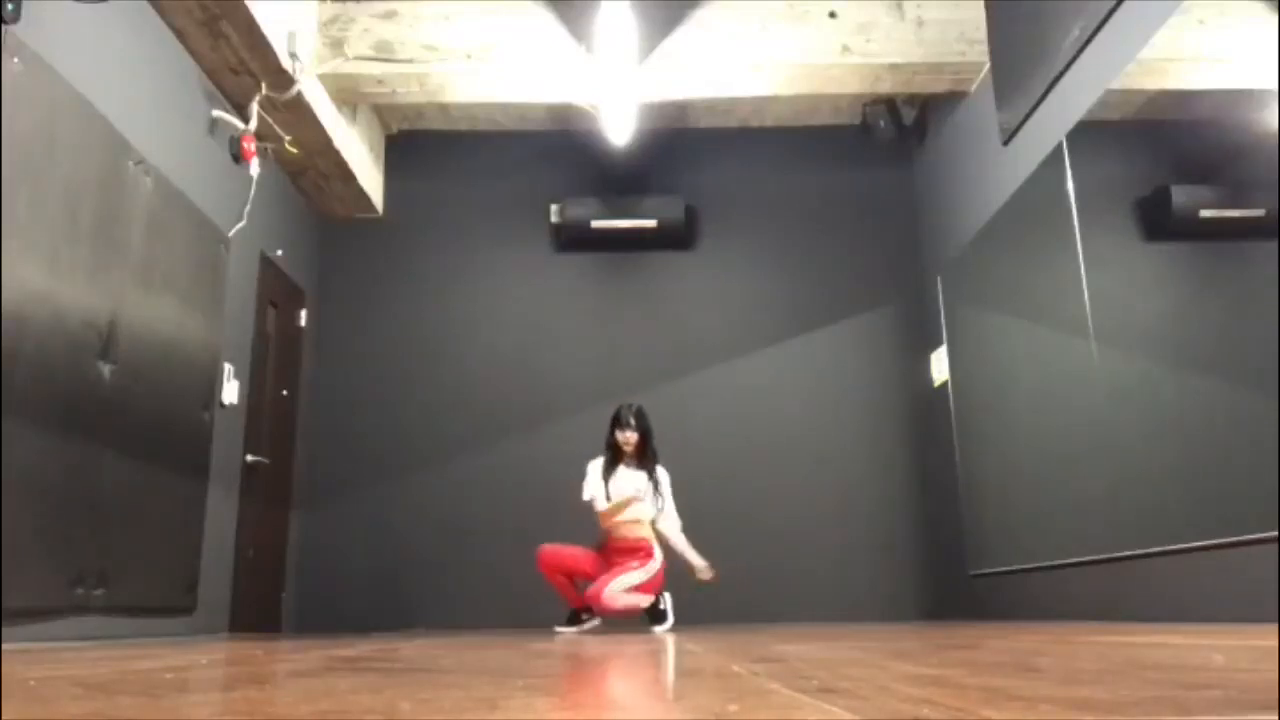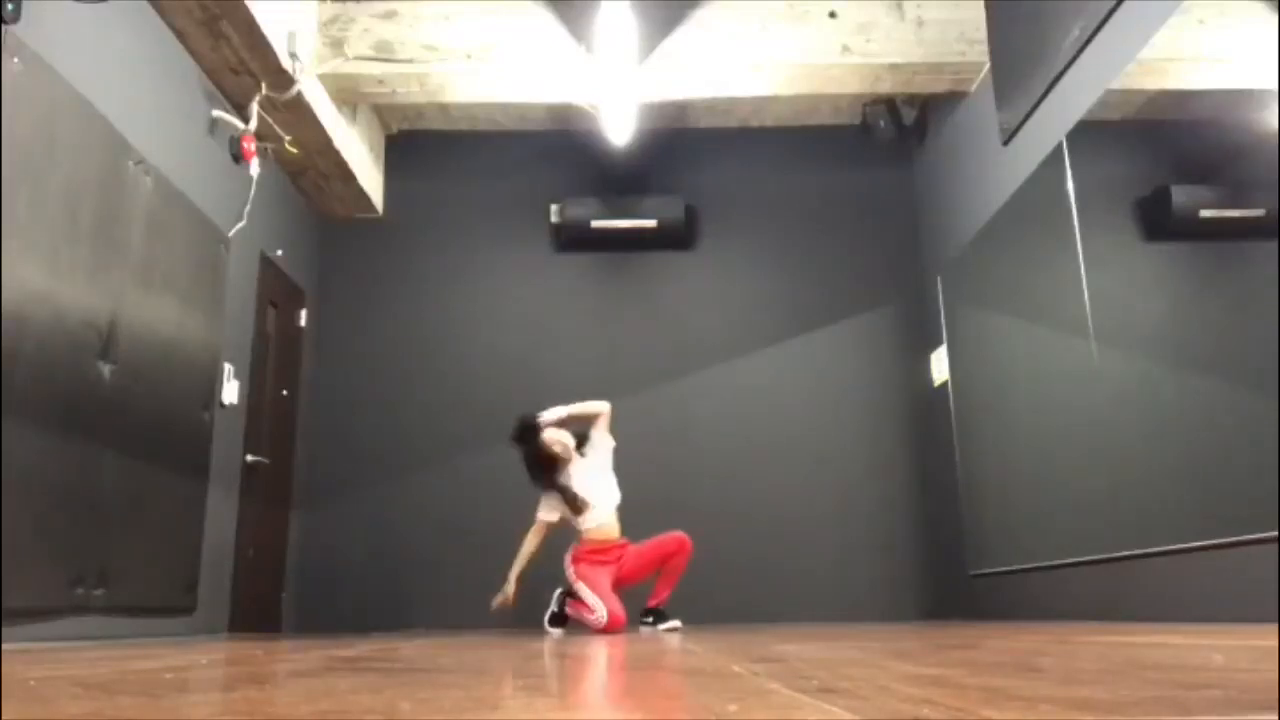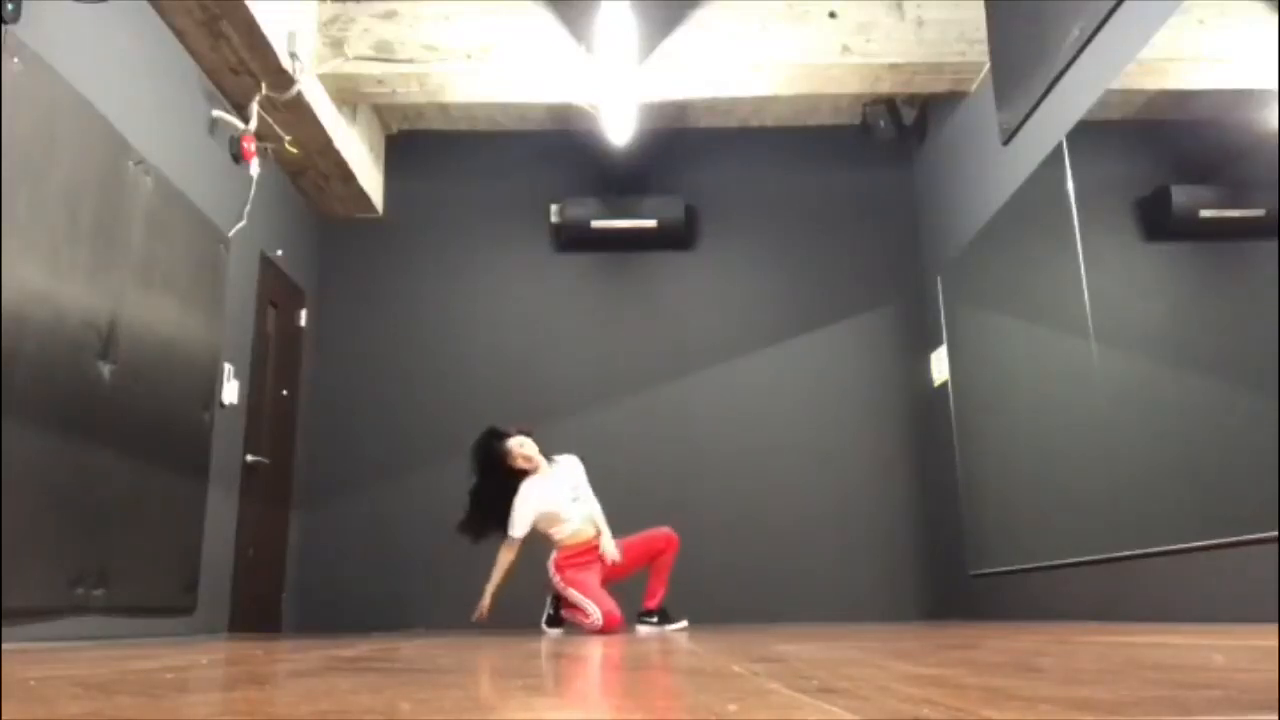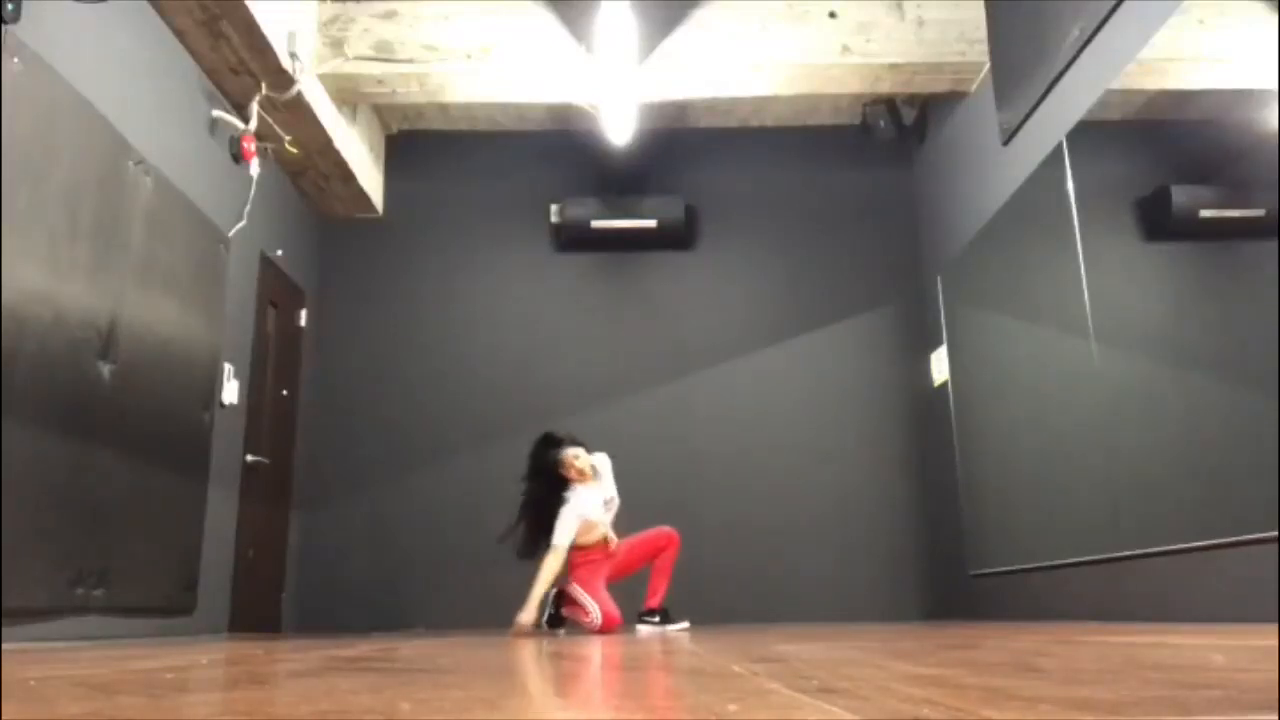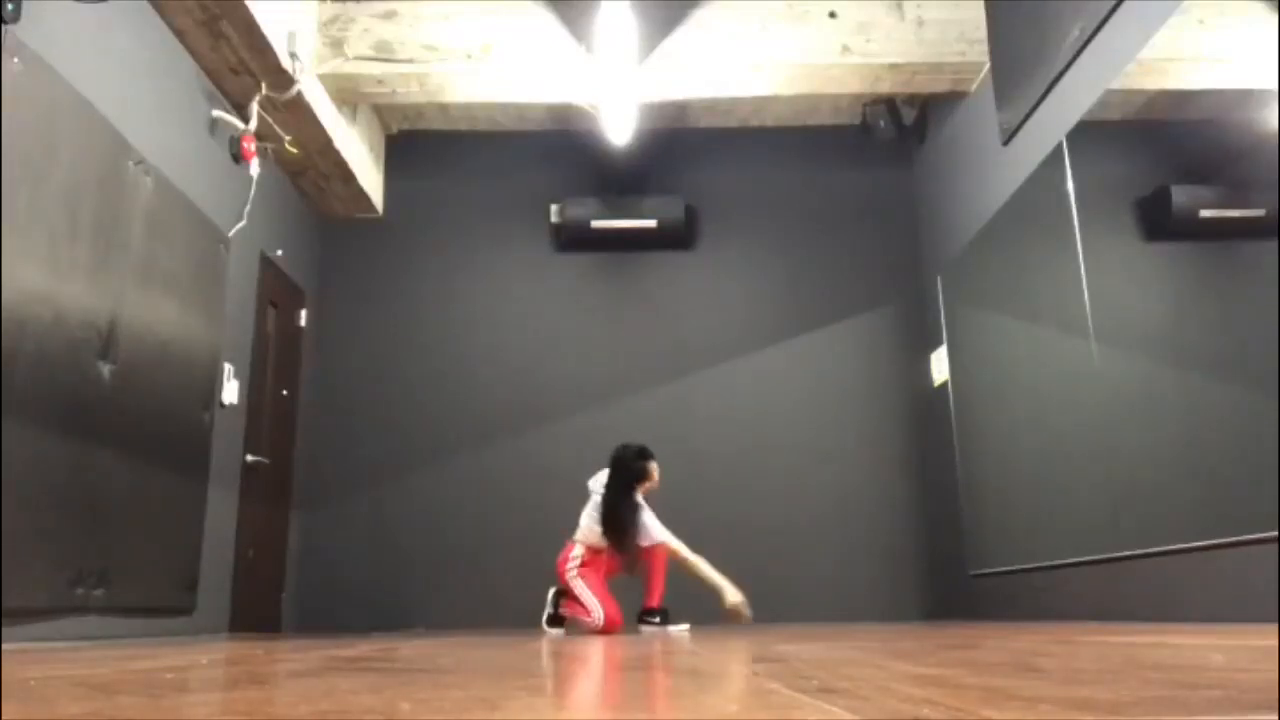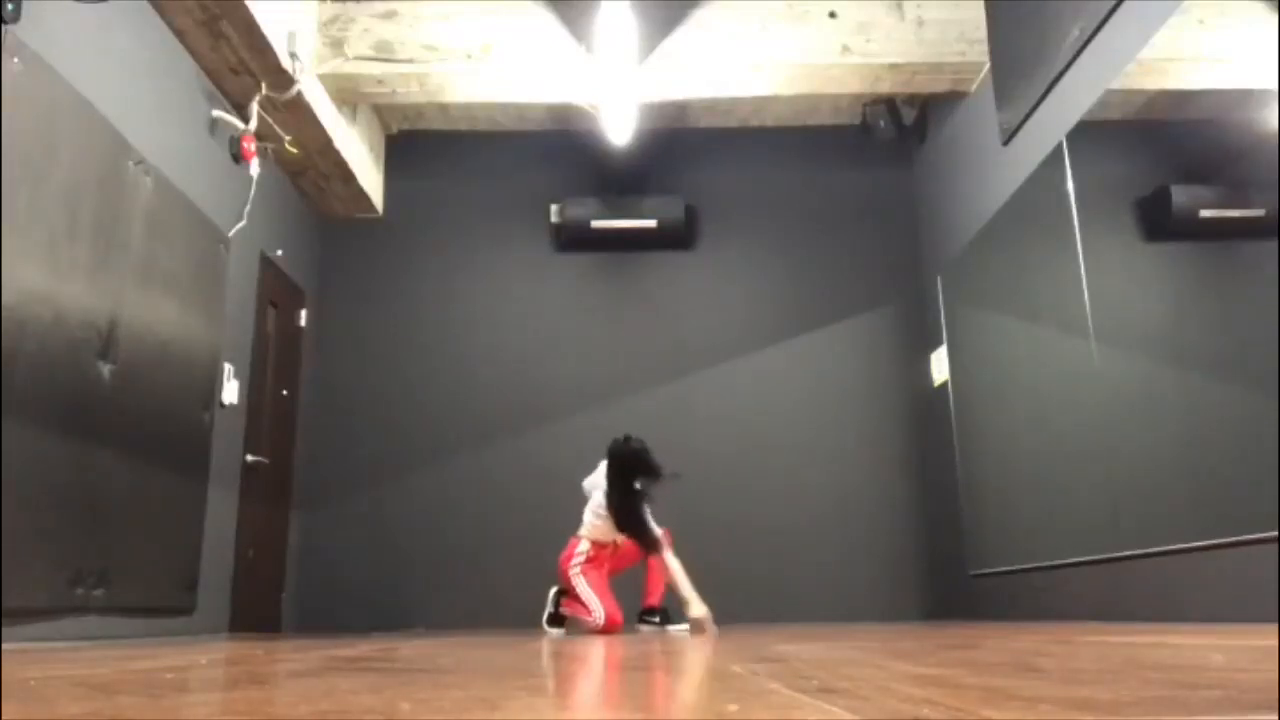
dt=0.5s
person 1, frame 1
left shoulder: (656, 473)
right shoulder: (599, 467)
left elbow: (666, 523)
right elbow: (602, 516)
left wrist: (694, 559)
right wrist: (627, 499)
left hip: (645, 558)
right hip: (609, 556)
left knee: (602, 596)
right knee: (547, 556)
left ankle: (652, 601)
right ankle: (584, 610)
person 1, frame 2
left shoulder: (595, 455)
right shoulder: (559, 482)
left elbow: (602, 408)
right elbow: (537, 533)
left wrist: (562, 413)
right wrist: (512, 579)
left hip: (621, 554)
right hip: (587, 561)
left knee: (680, 542)
right knee: (614, 620)
left ankle: (651, 613)
right ankle: (566, 604)
person 1, frame 3
left shoulder: (570, 463)
right shoulder: (527, 495)
right elbow: (511, 546)
left wrist: (606, 535)
right wrist: (489, 593)
left hip: (602, 553)
right hip: (572, 565)
left knee: (666, 538)
right knee: (610, 621)
left ankle: (650, 613)
right ankle: (560, 607)
person 1, frame 4
left shoulder: (602, 462)
right shoulder: (572, 505)
right elbow: (555, 555)
left wrist: (608, 529)
right wrist: (531, 605)
left hip: (608, 552)
right hip: (583, 563)
left knee: (667, 537)
right knee: (610, 622)
left ankle: (651, 614)
right ankle: (562, 604)
person 1, frame 5
right shoulder: (635, 511)
left elbow: (593, 485)
right elbow: (683, 554)
right wrist: (725, 587)
right hip: (577, 564)
left knee: (661, 545)
right knee: (610, 622)
left ankle: (650, 613)
right ankle: (561, 604)
person 1, frame 6
left shoulder: (608, 469)
right shoulder: (633, 501)
left elbow: (588, 486)
right elbow: (663, 552)
right wrist: (693, 600)
right hip: (581, 560)
left knee: (659, 540)
right knee: (612, 622)
left ankle: (651, 613)
right ankle: (561, 604)
